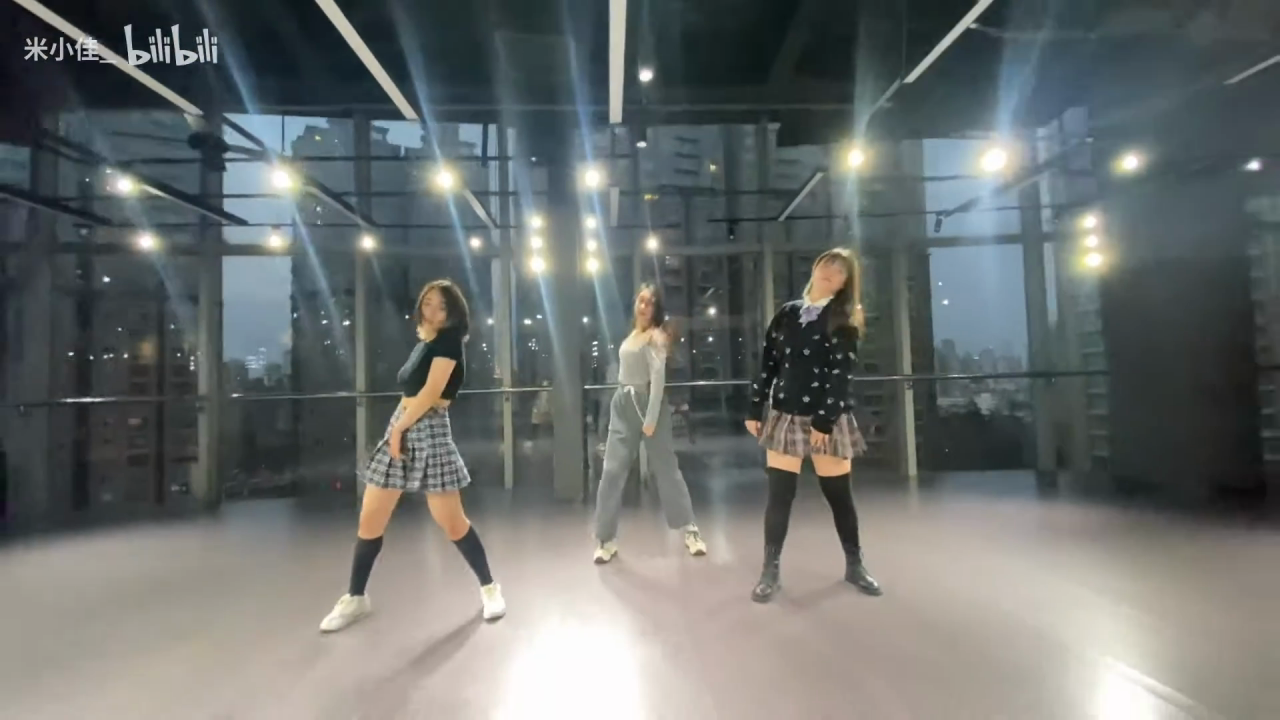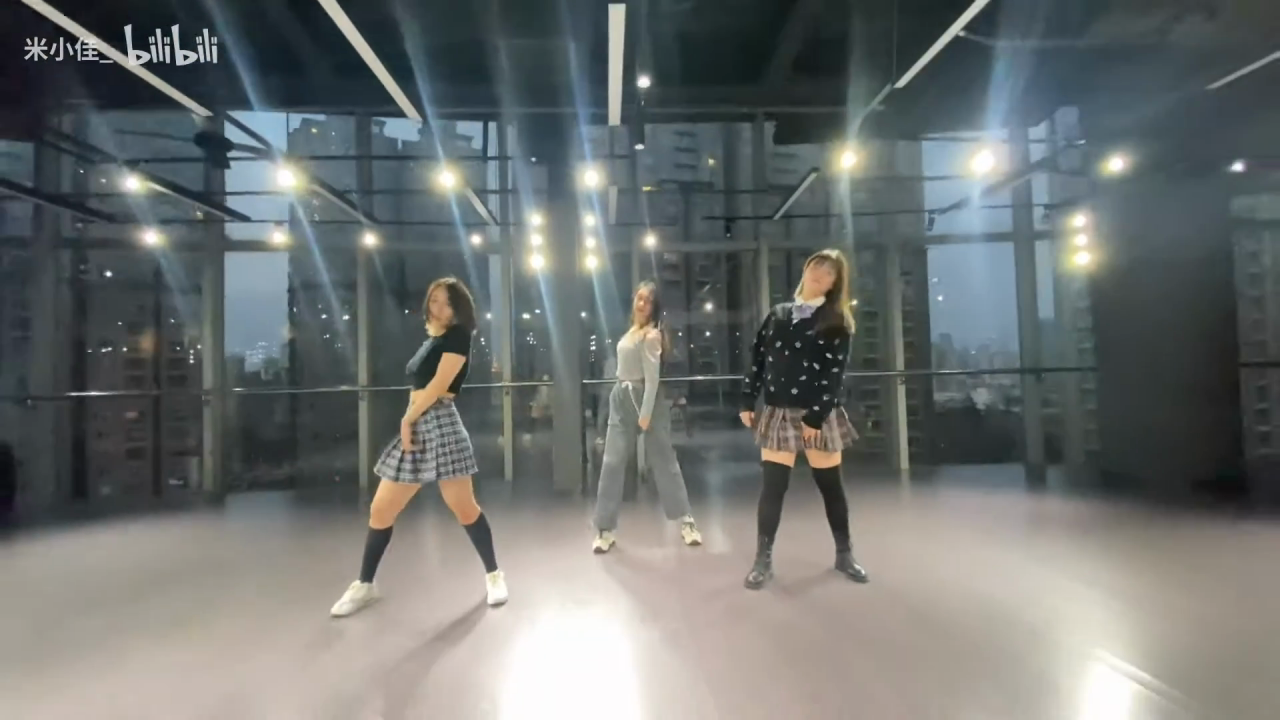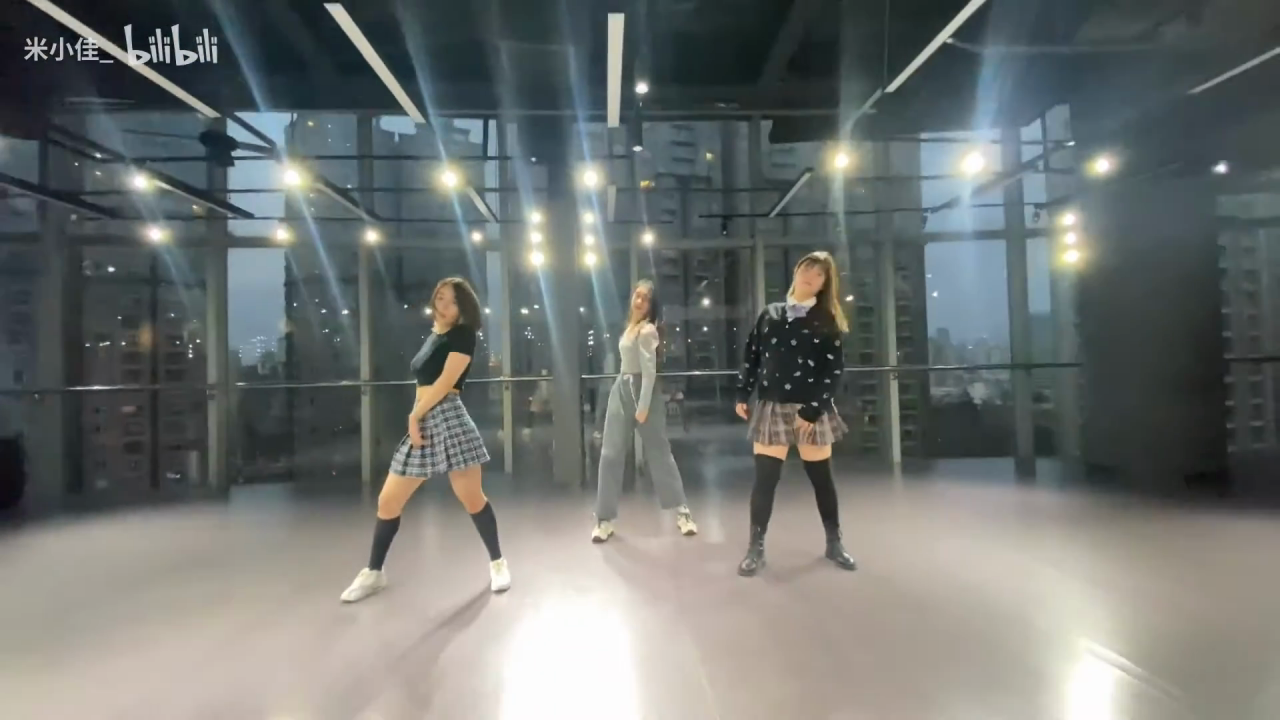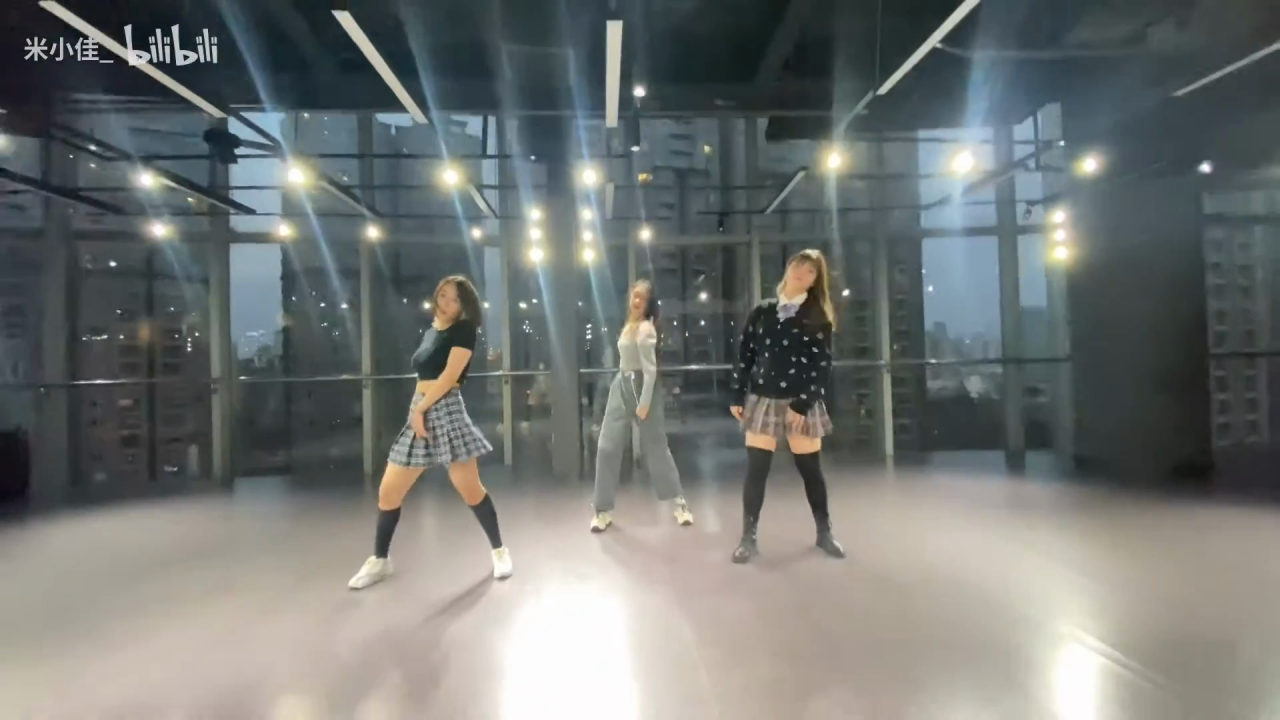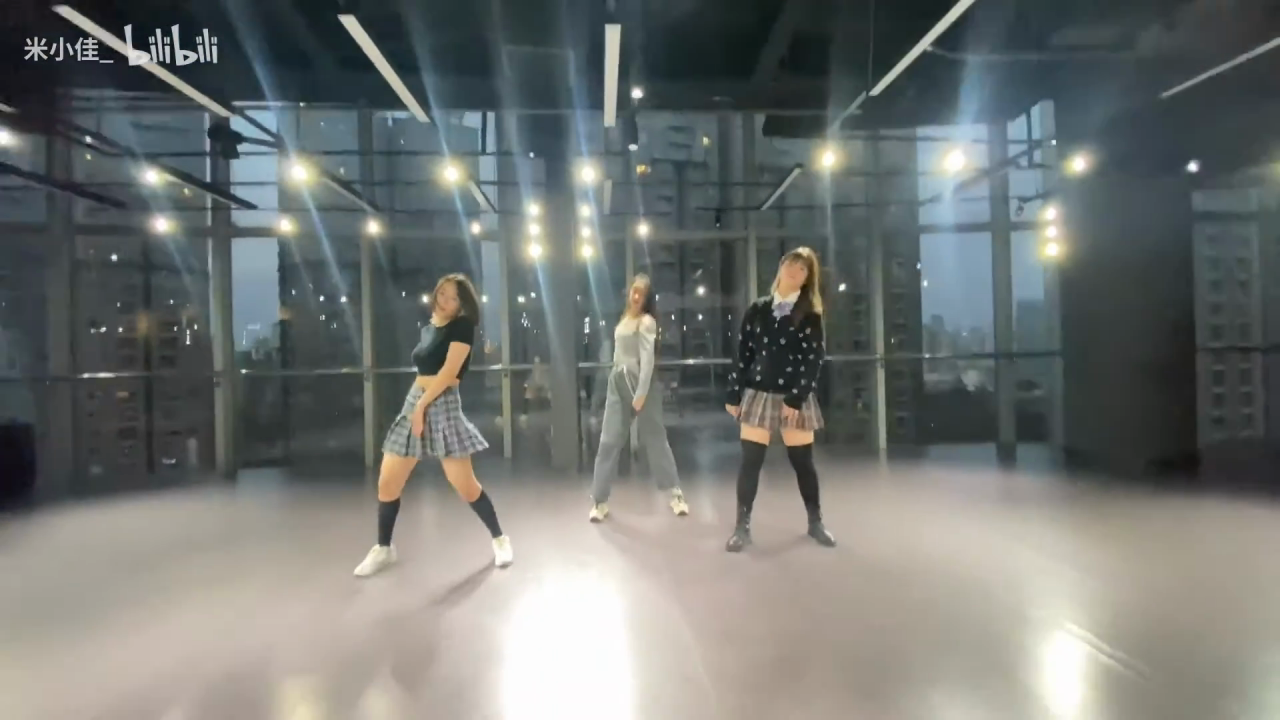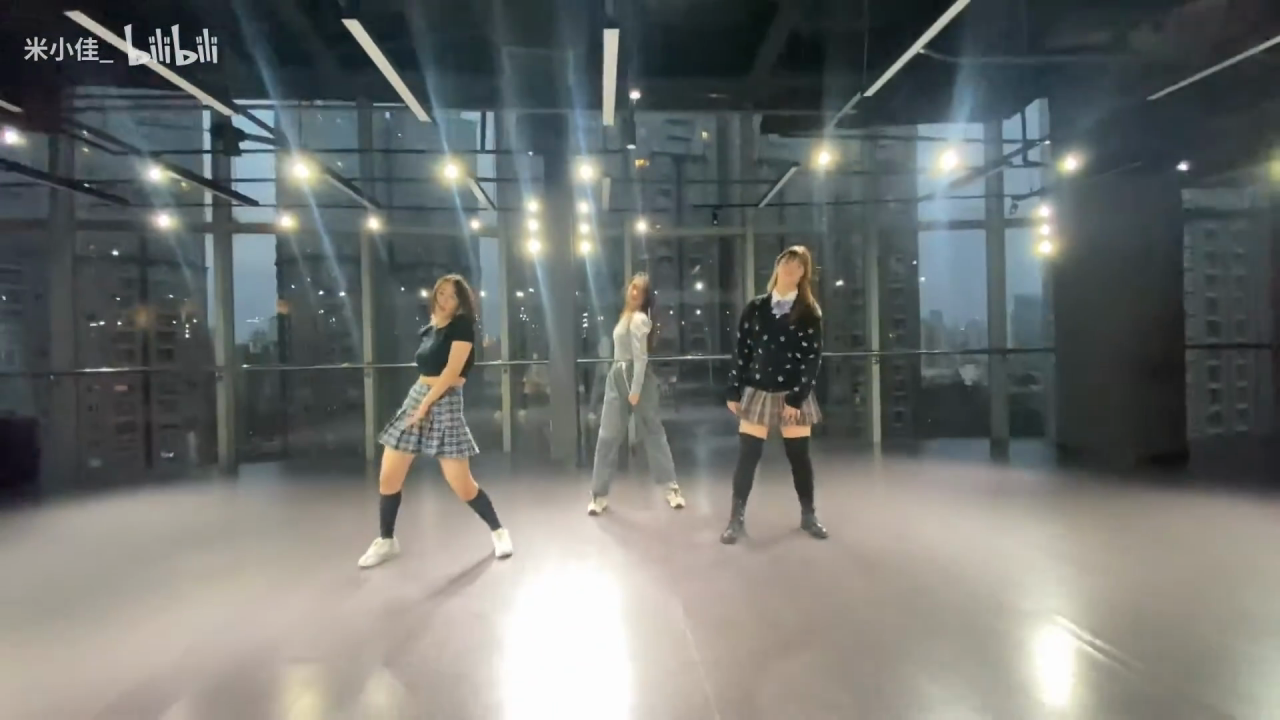
dt=0.1s
person 1, frame 1
left shoulder: (843, 319)
right shoulder: (786, 313)
left elbow: (842, 373)
right elbow: (768, 363)
left wrist: (825, 421)
right wrist: (756, 409)
left hip: (827, 418)
right hip: (783, 416)
left knee: (838, 494)
right knee: (780, 494)
left ankle: (855, 566)
right ankle: (770, 571)
person 1, frame 2
left shoulder: (835, 320)
right shoulder: (777, 314)
left elbow: (836, 372)
right elbow: (759, 358)
left wrist: (816, 417)
right wrist: (748, 400)
left hip: (819, 415)
right hip: (777, 413)
left knee: (830, 486)
right knee: (773, 486)
left ankle: (844, 554)
right ankle: (763, 560)
person 1, frame 3
left shoulder: (827, 320)
right shoulder: (770, 313)
left elbow: (833, 371)
right elbow: (752, 355)
left wrist: (812, 411)
right wrist: (743, 394)
left hip: (810, 409)
right hip: (769, 407)
left knee: (821, 478)
right knee: (765, 478)
left ankle: (834, 543)
right ankle: (756, 548)
person 1, frame 4
left shoulder: (818, 318)
right shoulder: (762, 312)
left elbow: (822, 365)
right elbow: (746, 355)
left wrist: (802, 405)
right wrist: (738, 395)
left hip: (802, 403)
right hip: (762, 400)
left knee: (810, 470)
right knee: (757, 469)
person 1, frame 5
left shoulder: (810, 313)
right shoulder: (757, 309)
left elbow: (813, 359)
right elbow: (744, 353)
left wrist: (796, 399)
right wrist: (733, 395)
left hip: (796, 398)
right hip: (758, 396)
left knee: (802, 462)
right knee: (750, 461)
person 1, frame 6
left shoulder: (808, 311)
right shoulder: (755, 308)
left elbow: (810, 357)
right elbow: (742, 352)
left wrist: (797, 397)
right wrist: (734, 392)
left hip: (794, 394)
right hip: (757, 392)
left knee: (799, 456)
right knee: (747, 455)
person 2, frame 1
left shoulder: (450, 339)
right shoulder: (421, 345)
left elbow: (432, 391)
left wrist: (399, 428)
right wrist: (395, 429)
left hip: (429, 433)
right hip: (400, 430)
left knee: (452, 523)
right knee: (369, 520)
left ankle: (489, 588)
right ankle: (356, 599)
person 2, frame 2
left shoulder: (458, 336)
right shoulder: (430, 340)
left elbow: (440, 384)
left wrist: (407, 419)
right wrist: (409, 423)
left hip: (442, 426)
right hip: (415, 425)
left knee: (465, 508)
right knee: (381, 511)
left ankle: (493, 574)
right ankle: (365, 585)
person 2, frame 3
left shoulder: (463, 334)
right shoulder: (432, 337)
left elbow: (446, 382)
left wrist: (415, 415)
right wrist: (416, 419)
left hip: (448, 420)
right hip: (421, 419)
left knee: (472, 498)
right knee: (388, 502)
left ankle: (497, 562)
right ankle: (374, 573)
person 2, frame 4
left shoulder: (463, 330)
right shoulder: (431, 332)
left elbow: (450, 376)
left wrist: (420, 409)
right wrist: (418, 412)
left hip: (446, 412)
right hip: (420, 412)
left knee: (471, 490)
right knee: (388, 493)
left ankle: (499, 550)
right ankle: (379, 561)
person 2, frame 5
left shoulder: (462, 326)
right shoulder: (428, 328)
left elbow: (449, 371)
left wrist: (422, 405)
right wrist: (416, 407)
left hip: (442, 407)
right hip: (414, 405)
left knee: (466, 486)
right knee: (387, 484)
left ankle: (499, 539)
right ankle: (383, 549)
person 2, frame 6
left shoulder: (462, 325)
right shoulder: (428, 331)
left elbow: (452, 370)
left wrist: (426, 405)
right wrist: (419, 405)
left hip: (446, 406)
right hip: (414, 401)
left knee: (462, 486)
right knee: (388, 478)
left ankle: (498, 531)
right ankle: (386, 541)
person 3, frame 1
left shoulder: (655, 337)
right shoulder: (634, 334)
left elbow: (658, 379)
left wrist: (652, 418)
left hip: (648, 403)
right hip: (622, 403)
left knee: (666, 468)
right knee: (612, 470)
left ankle: (690, 531)
right ankle: (606, 539)
person 3, frame 2
left shoulder: (651, 334)
right shoulder: (632, 331)
left elbow: (652, 375)
left wrist: (646, 412)
left hip: (646, 398)
right hip: (621, 397)
left knee: (663, 461)
right knee: (612, 462)
left ankle: (686, 522)
right ankle: (605, 529)
person 3, frame 3
left shoulder: (647, 330)
right shoulder: (630, 327)
left elbow: (649, 370)
left wrist: (644, 406)
left hip: (643, 391)
right hip: (621, 391)
left knee: (659, 453)
right knee: (611, 455)
left ankle: (682, 512)
right ankle: (604, 520)
person 3, frame 4
left shoulder: (645, 328)
right shoulder: (629, 326)
left elbow: (651, 367)
left wrist: (645, 402)
left hip: (643, 389)
right hip: (621, 387)
left knee: (656, 447)
right knee: (608, 448)
left ankle: (678, 503)
right ankle: (602, 510)
person 3, frame 5
left shoulder: (646, 322)
right shoulder: (625, 319)
left elbow: (647, 360)
left wrist: (641, 393)
left hip: (639, 382)
right hip: (618, 381)
left knee: (655, 439)
right knee: (609, 441)
left ankle: (675, 494)
right ankle: (600, 501)
person 3, frame 6
left shoulder: (639, 318)
right shoulder: (627, 316)
left elbow: (641, 356)
left wrist: (636, 389)
left hip: (637, 378)
right hip: (616, 378)
left knee: (652, 433)
right knee: (608, 436)
right ankle: (599, 494)
